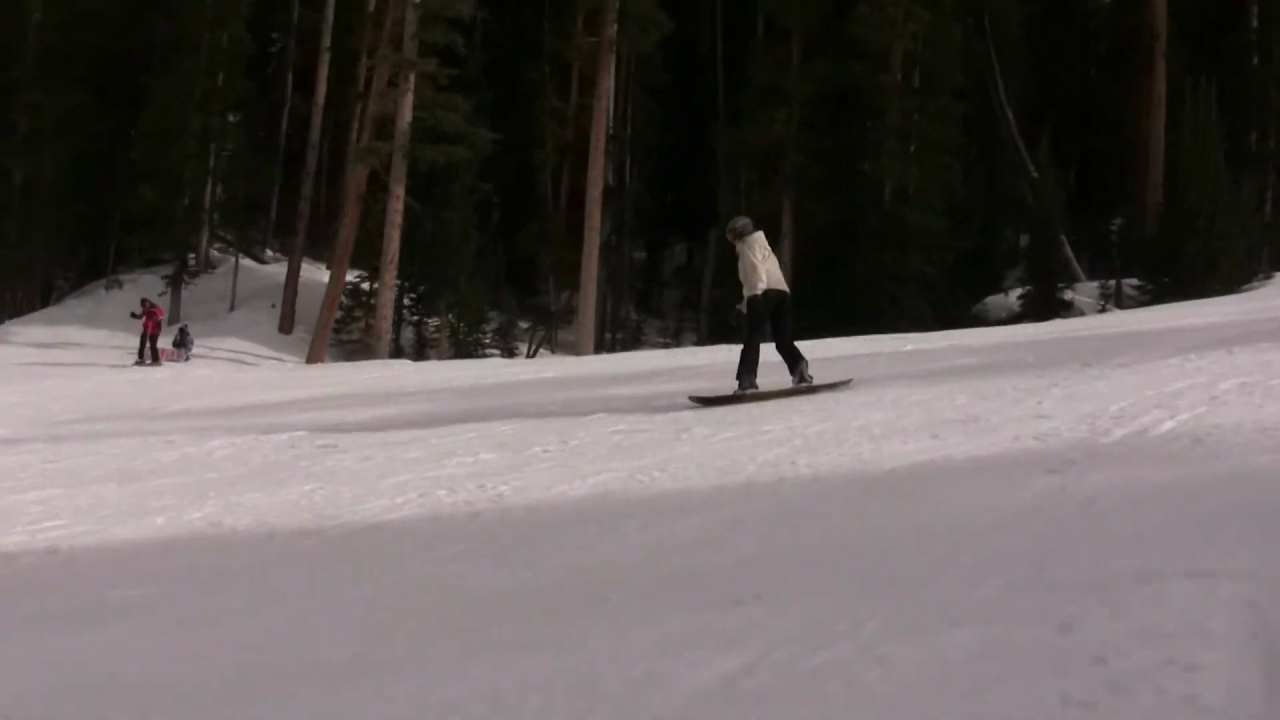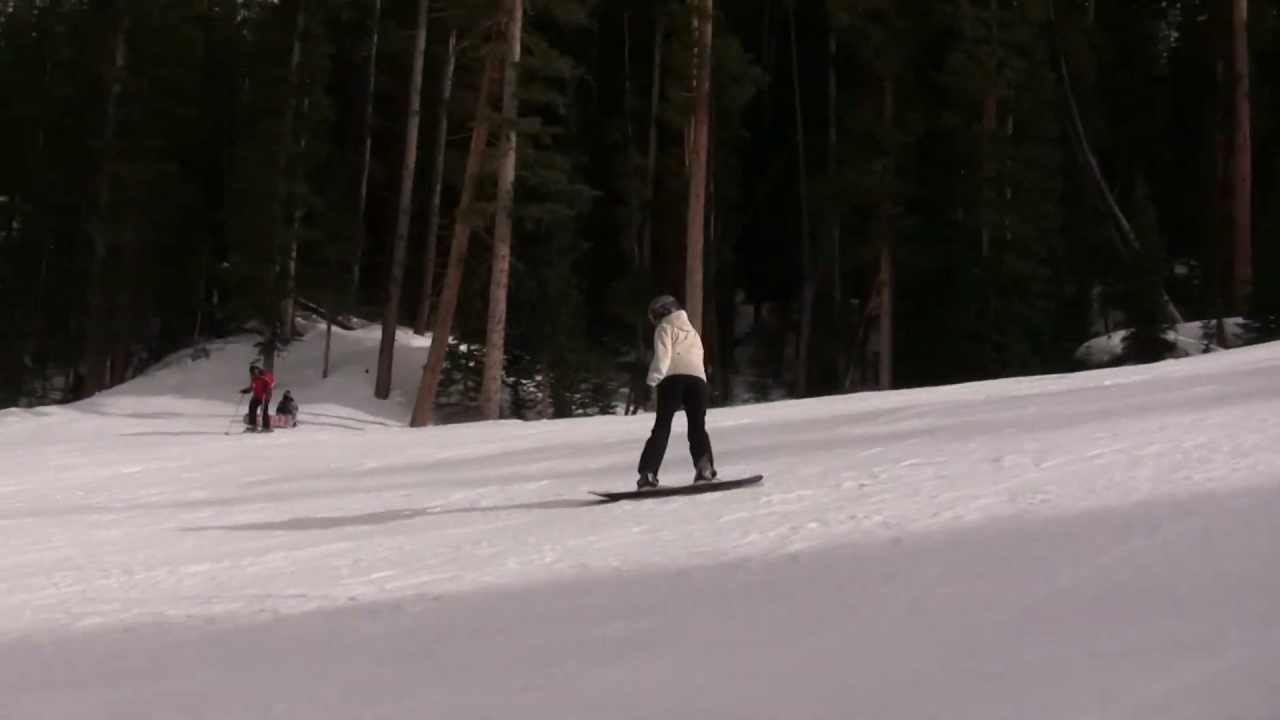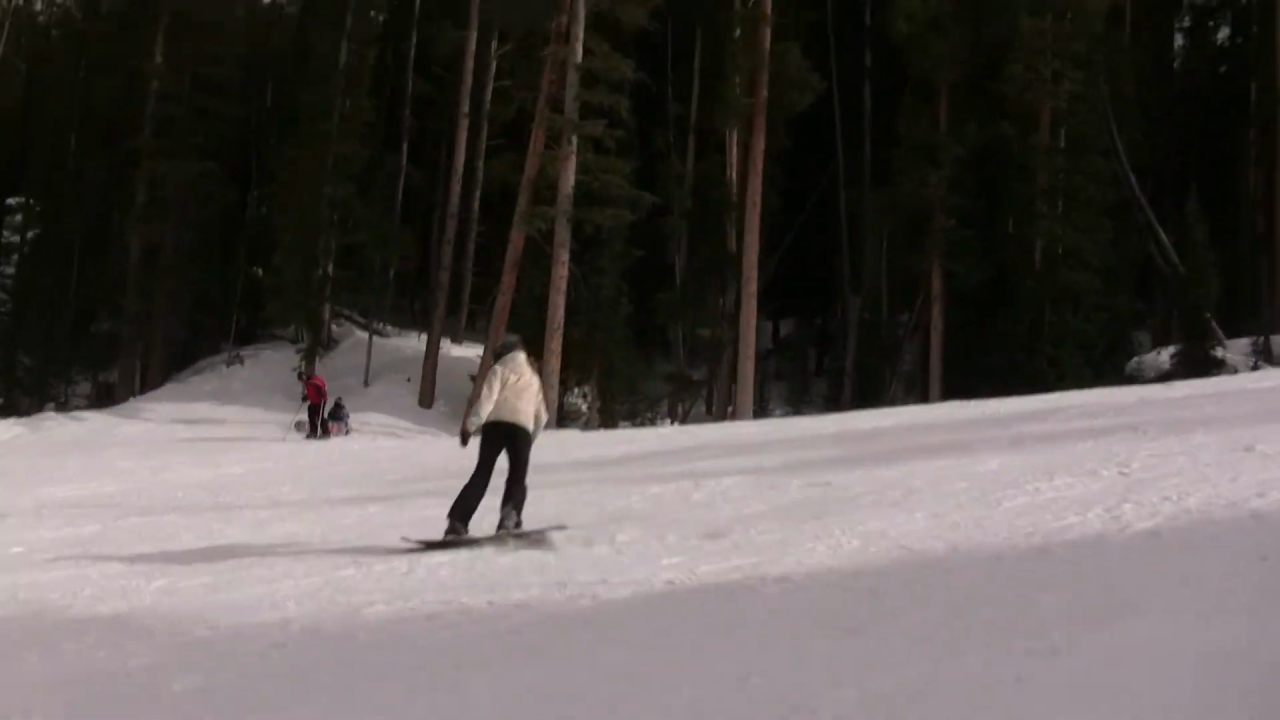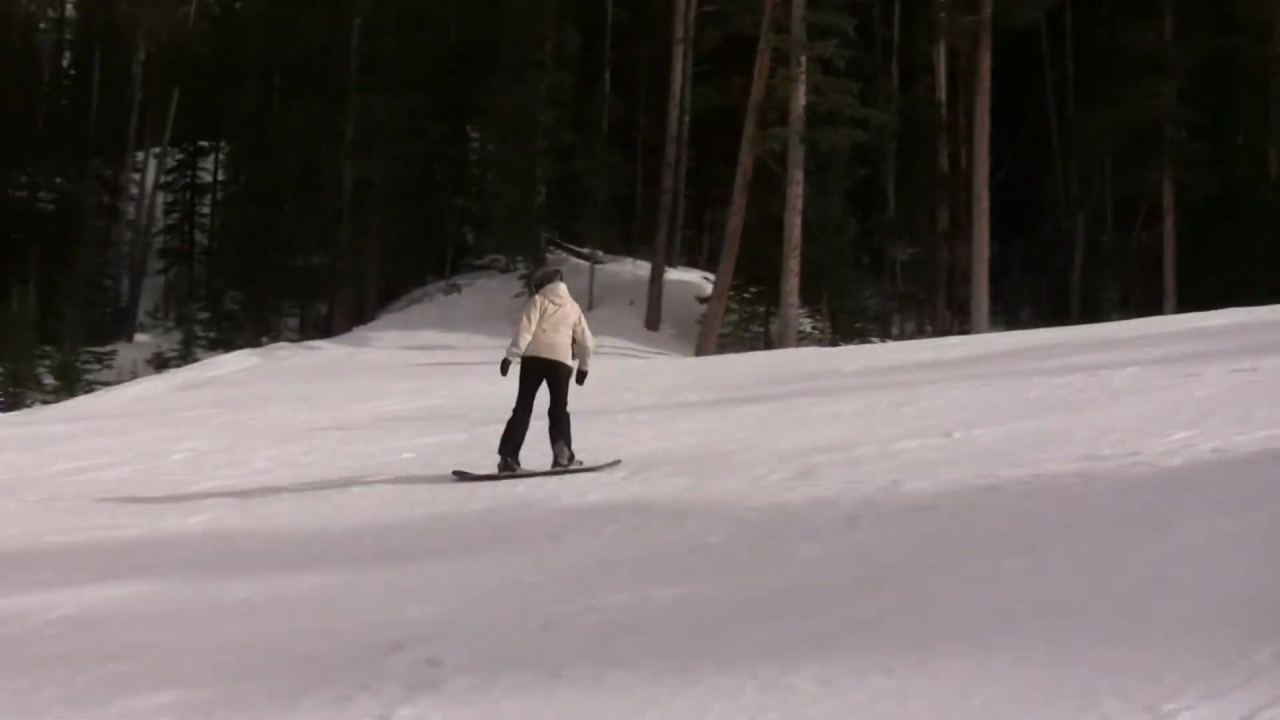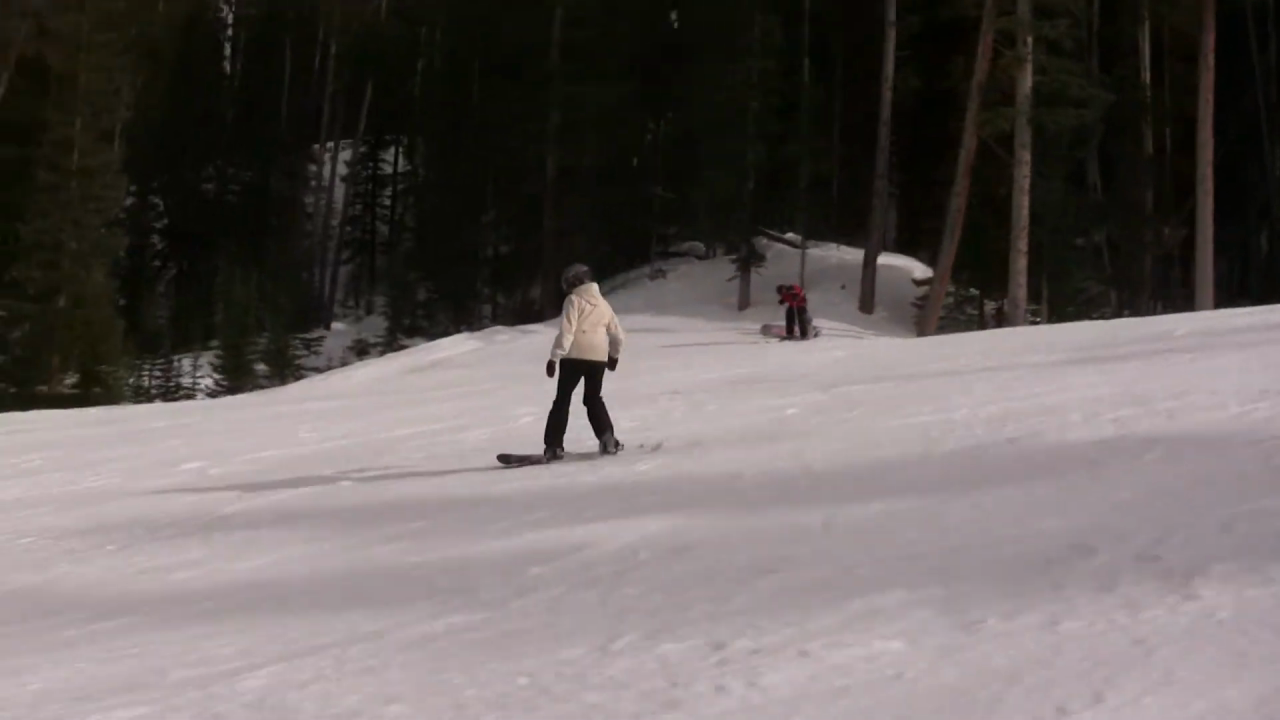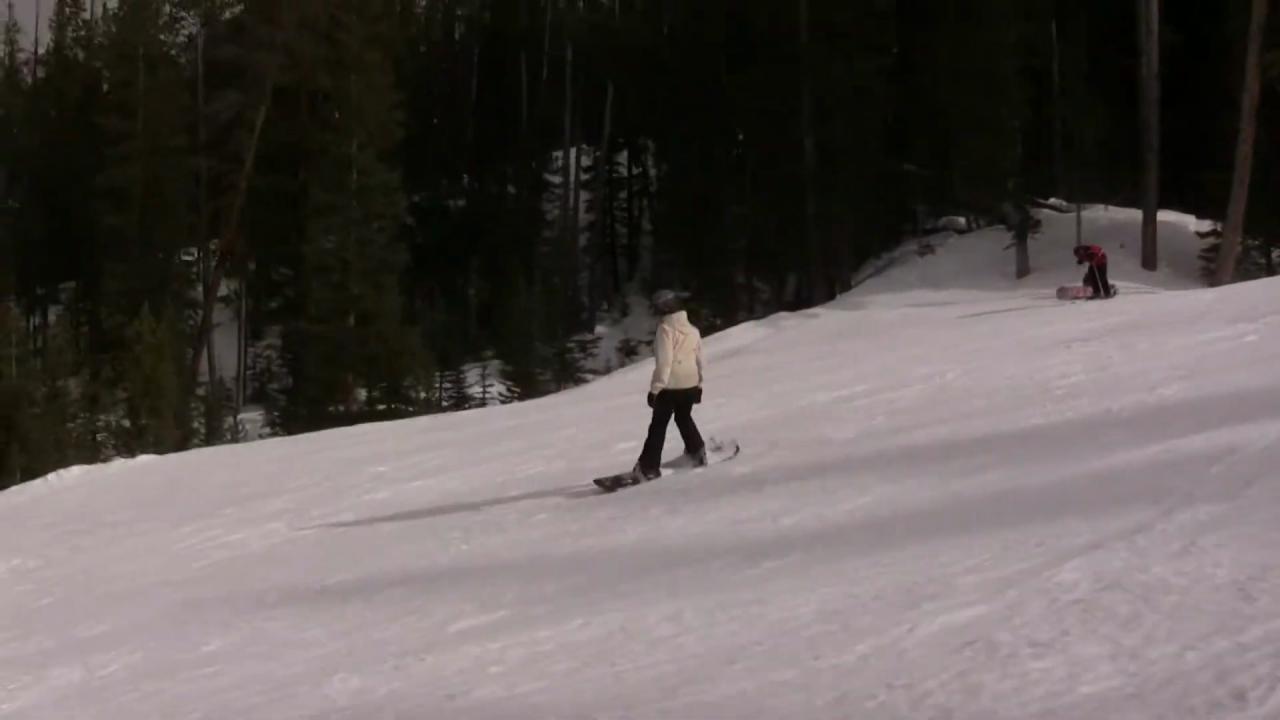
dt=0.5s
person 1, frame 1
left shoulder: (749, 246)
right shoulder: (762, 247)
left elbow: (757, 270)
left wrist: (757, 292)
right wrist: (743, 308)
left hip: (763, 294)
right hip: (782, 293)
left knee: (752, 339)
right knee: (783, 340)
left ankle: (747, 381)
right ankle: (800, 370)
person 1, frame 2
left shoulder: (665, 328)
right shoulder: (693, 332)
left elbow: (662, 356)
left wrist: (651, 381)
right wrist: (684, 397)
left hip: (672, 378)
right hip: (697, 380)
left knee: (661, 429)
right knee: (697, 429)
left ankle: (648, 474)
right ankle: (704, 468)
person 1, frame 3
left shoulder: (499, 370)
right shoulder: (533, 376)
left elbow: (487, 399)
right elbow: (541, 416)
left wrist: (471, 425)
right wrist: (530, 439)
left hip: (496, 424)
right hip: (522, 428)
left knee: (480, 476)
right knee: (517, 479)
left ankle: (457, 522)
right ankle: (509, 517)
person 1, frame 4
left shoulder: (539, 300)
right shoulder: (572, 306)
left elbow: (525, 330)
right elbow: (586, 342)
left wrist: (510, 356)
right wrist: (583, 366)
left hip: (534, 357)
right hip: (560, 361)
left knee: (522, 408)
right knee: (559, 410)
left ankle: (508, 458)
right ankle: (562, 453)
person 1, frame 5
left shoulder: (574, 300)
right shoulder: (603, 303)
left elbow: (567, 331)
right elbow: (618, 335)
left wrist: (554, 357)
right wrist: (614, 355)
left hip: (575, 357)
right hip: (598, 358)
left knee: (562, 401)
right knee: (593, 399)
left ankle: (554, 447)
right ankle: (608, 440)
person 1, frame 6
left shoulder: (665, 329)
right shoulder: (692, 329)
left elbow: (664, 362)
right elbow: (699, 359)
left wrist: (654, 388)
right wrist: (698, 384)
left hip: (671, 385)
right hip: (690, 383)
left knee: (658, 425)
right knee: (683, 417)
left ankle: (648, 468)
right ankle: (696, 452)
